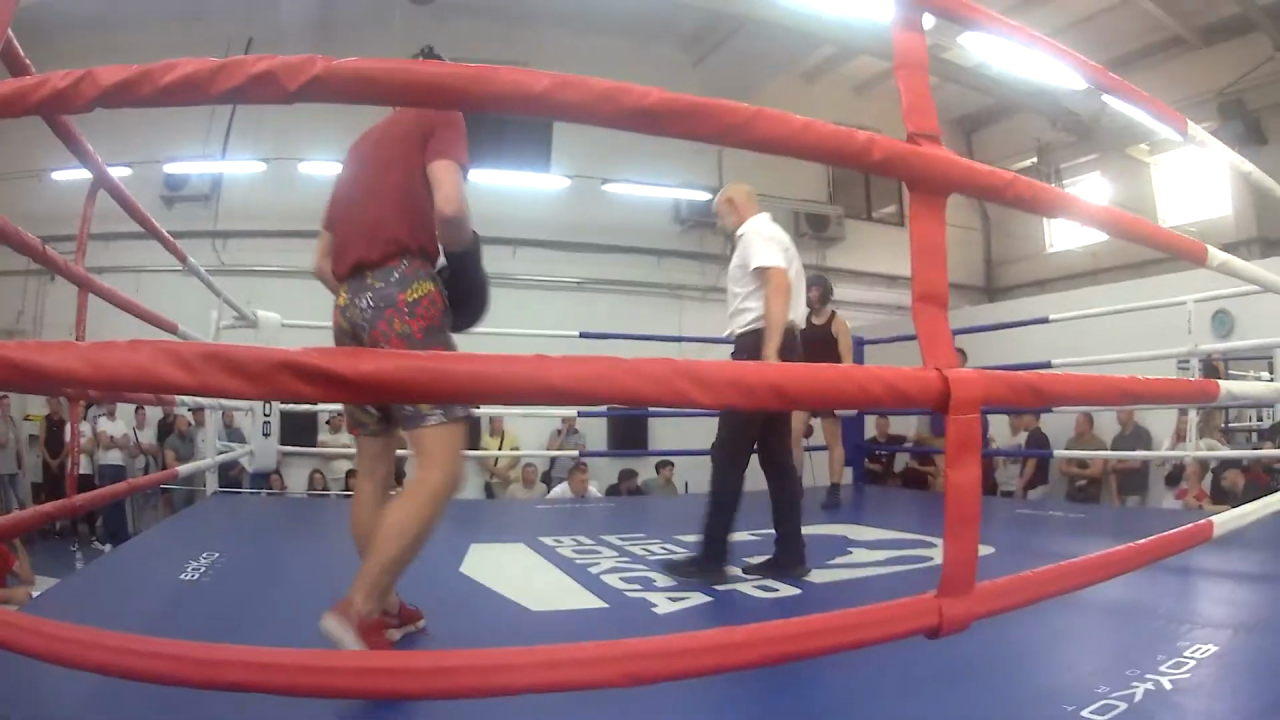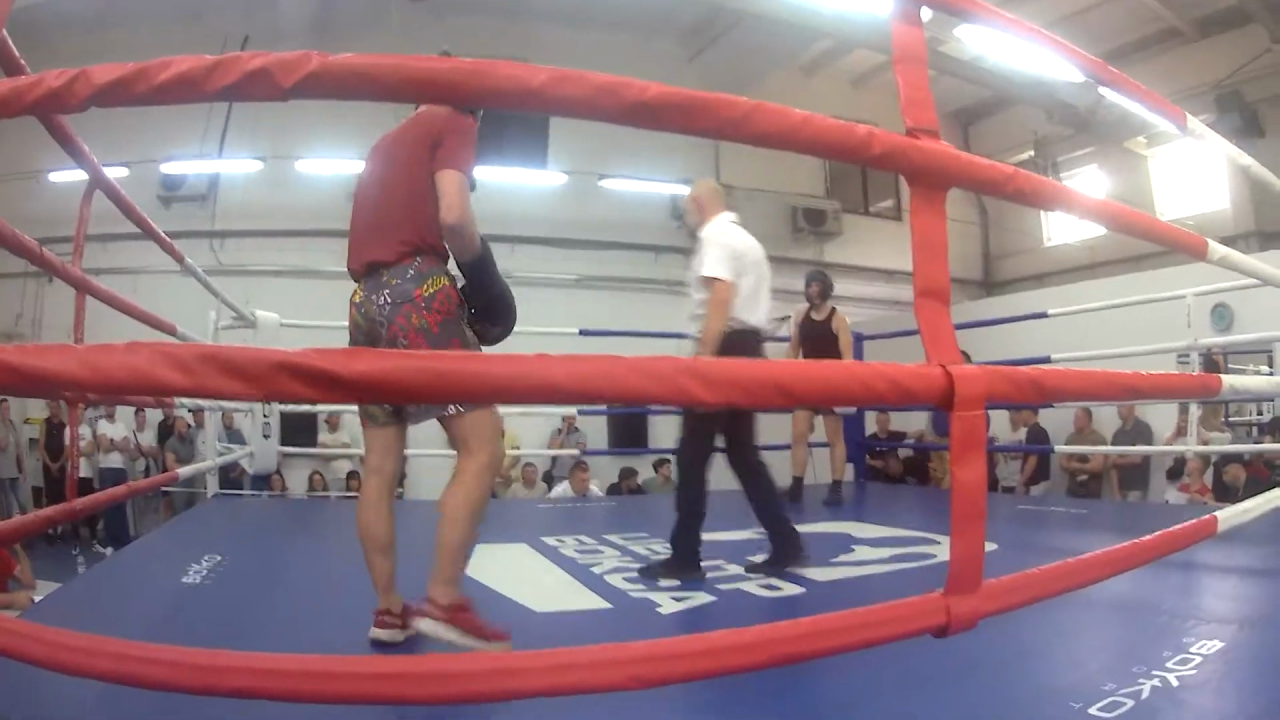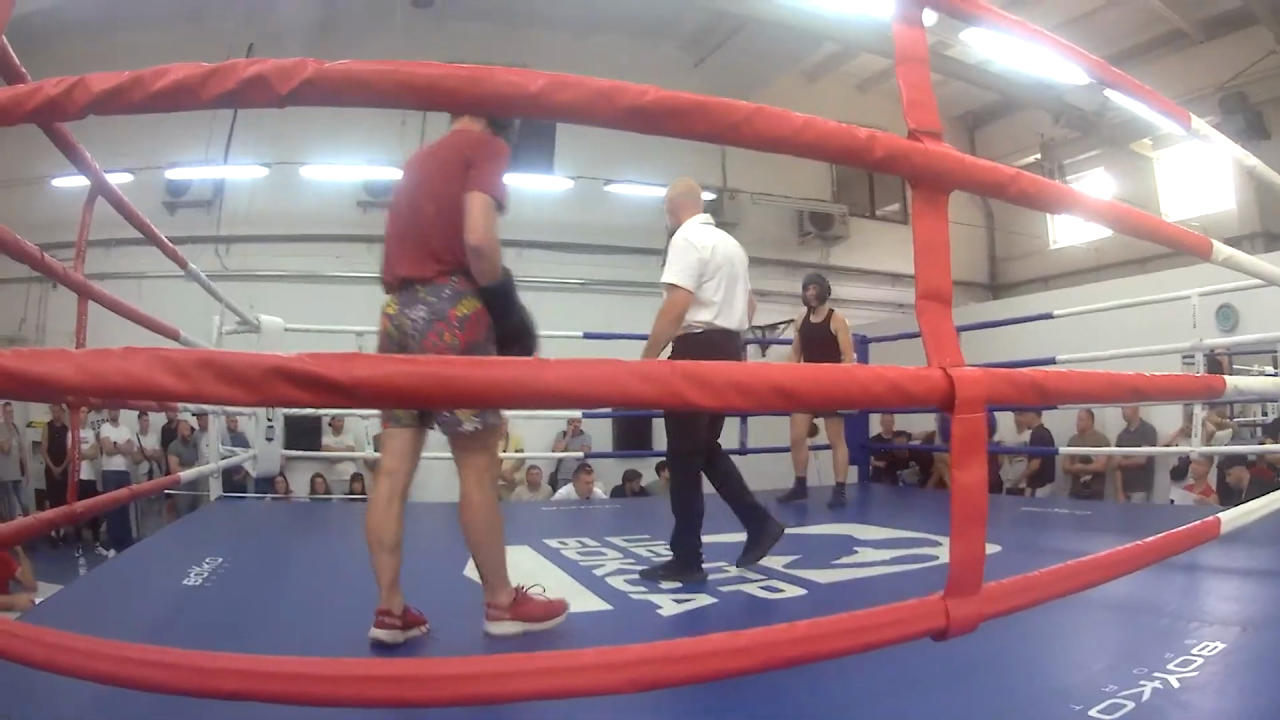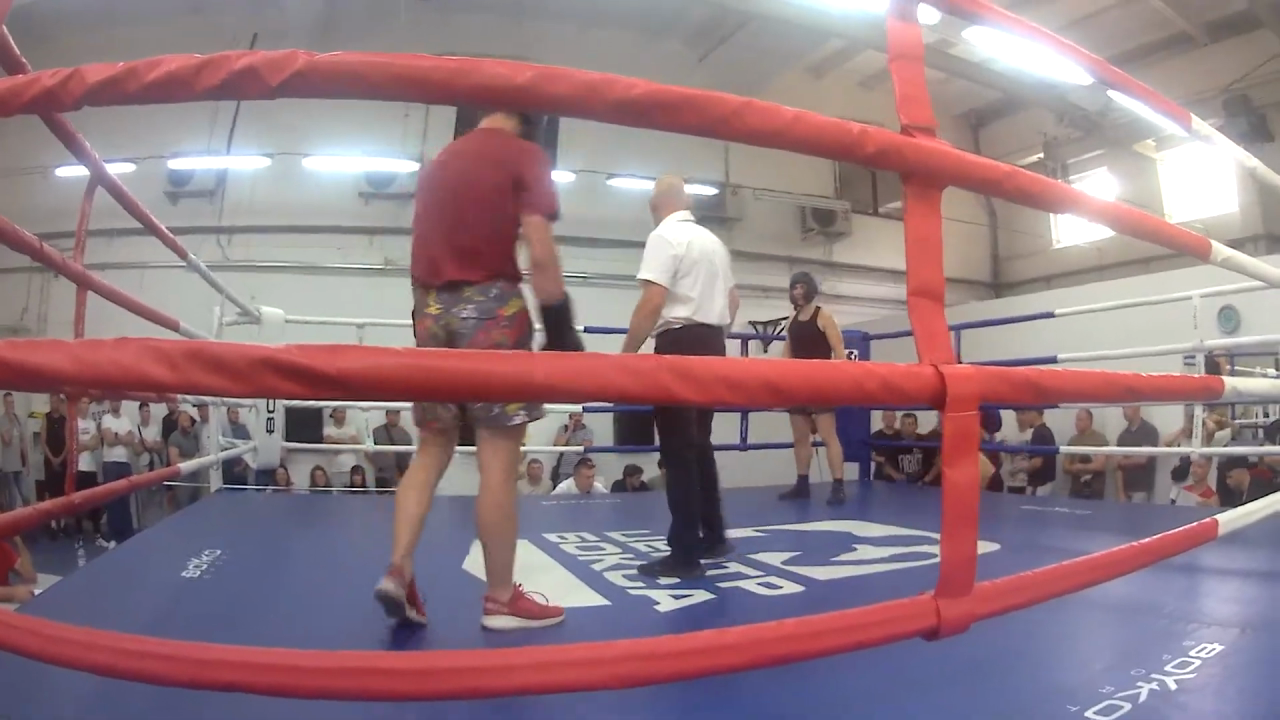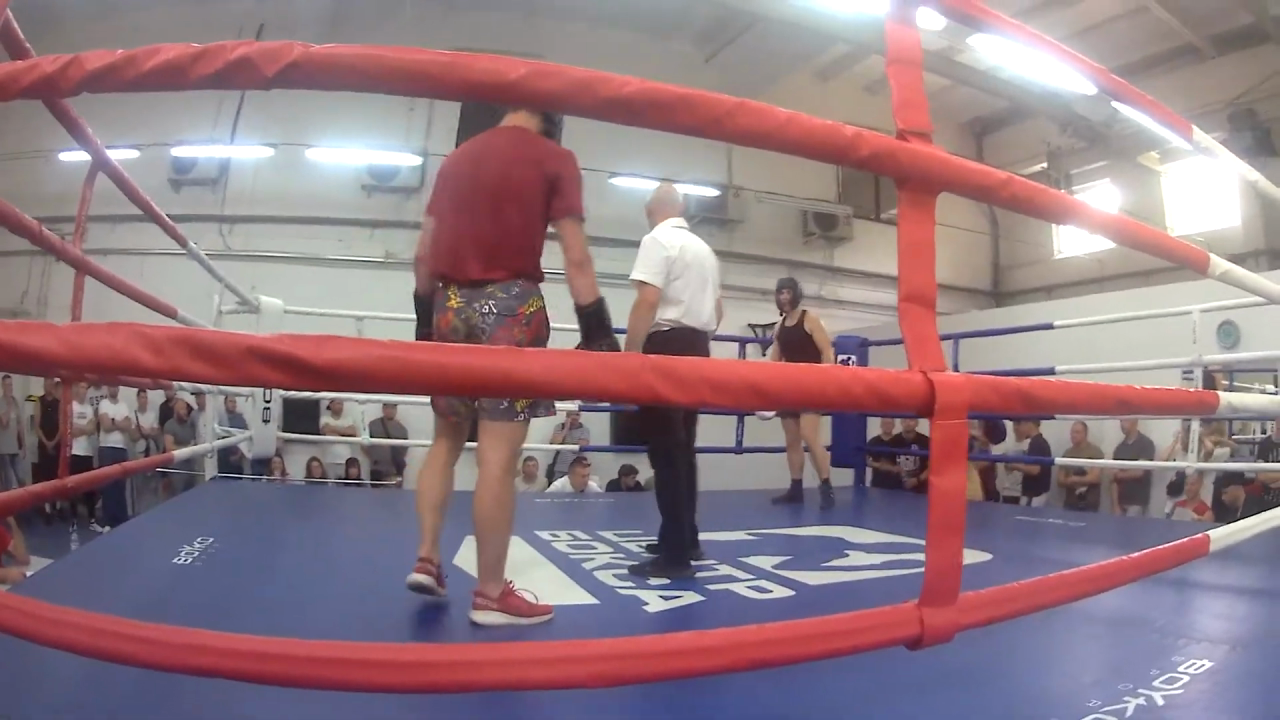
dt=0.2s
person 1, frame 1
left shoulder: (362, 145)
right shoulder: (441, 121)
left elbow: (321, 257)
right elbow: (448, 206)
right wrist: (464, 273)
left hip: (350, 300)
right hip: (406, 293)
left knee: (373, 468)
right knee: (439, 461)
left ankle: (384, 609)
right ankle: (358, 607)
person 1, frame 2
left shoulder: (386, 145)
right shoulder: (455, 124)
right elbow: (453, 215)
right wrist: (481, 277)
left hip: (366, 296)
right hip: (419, 292)
left knee: (381, 466)
right knee: (482, 445)
left ankle: (387, 608)
right ankle: (443, 598)
person 1, frame 3
left shoulder: (415, 163)
right shoulder: (486, 148)
right elbow: (478, 239)
right wrist: (505, 305)
left hip: (397, 311)
right hip: (451, 308)
left knee: (394, 468)
right knee: (478, 468)
left ankle: (390, 609)
right ankle: (502, 601)
person 1, frame 4
left shoulder: (438, 163)
right shoulder: (526, 156)
right elbow: (541, 258)
right wrist: (562, 330)
left hip: (432, 310)
right hip: (493, 309)
left knee: (432, 452)
right knee: (499, 464)
left ankle: (398, 568)
right ankle: (502, 597)
person 1, frame 5
left shoulder: (456, 158)
right shoulder: (554, 158)
left elbow: (424, 253)
right elbow: (576, 259)
left wrist: (426, 316)
right wrist: (598, 331)
left hip: (453, 305)
right hip: (512, 307)
left knee: (446, 440)
right knee: (497, 459)
left ankle: (427, 559)
right ankle: (490, 593)
person 2, frame 1
left shoulder: (758, 234)
right shoulder: (773, 236)
left elbow: (779, 289)
left wrist: (769, 355)
left hip: (761, 348)
right hip: (781, 352)
left knee: (729, 453)
right knee: (777, 456)
left ankle: (711, 558)
right ankle: (790, 555)
person 2, frame 2
left shoulder: (715, 236)
right shoulder: (748, 241)
left elbow: (720, 300)
left wrist: (701, 360)
left hip: (727, 351)
right hip: (750, 349)
left knee: (693, 454)
right knee: (742, 452)
left ankle: (685, 557)
right ankle: (784, 543)
person 2, frame 3
left shoulder: (686, 239)
right shoulder: (731, 243)
left elbow: (676, 305)
right elbow: (748, 304)
left wrist: (647, 359)
left hip: (697, 350)
right hip: (729, 349)
left knee: (684, 456)
right knee: (707, 449)
left ankle: (687, 559)
right ankle: (761, 526)
person 2, frame 4
left shoulder: (664, 237)
right shoulder: (713, 241)
left elbow: (653, 301)
right elbow: (732, 300)
left wrist: (626, 355)
left hip: (679, 345)
right hip: (713, 344)
left knee: (678, 451)
right knee: (698, 445)
left ankle: (685, 554)
right ankle: (712, 534)
person 2, frame 5
left shoulder: (656, 241)
right shoulder: (704, 248)
left elbow: (647, 302)
right elbow: (717, 309)
left wrist: (628, 357)
left hip: (667, 347)
right hip: (697, 348)
left knee: (666, 452)
right knee: (682, 448)
left ankle: (675, 553)
right ankle: (684, 538)
person 3, frame 1
left shoulder: (838, 322)
right shoulder: (801, 320)
left elbow: (847, 359)
left knee: (833, 440)
right knee: (793, 435)
left ankle: (834, 491)
person 3, frame 2
left shoulder: (838, 318)
right shoulder: (801, 315)
left elbow: (847, 356)
right elbow: (793, 349)
left knee: (834, 438)
right knee: (798, 435)
left ankle: (836, 489)
right ankle: (796, 487)
person 3, frame 3
left shoulder: (837, 320)
right shoulder: (801, 320)
left elbow: (848, 356)
right elbow: (796, 353)
left knee: (836, 439)
right knee: (797, 437)
left ankle: (840, 491)
right ankle: (800, 486)
person 3, frame 4
left shoulder: (824, 316)
right shoulder: (792, 320)
left elbow: (839, 351)
right elbow: (788, 354)
left knee: (828, 435)
right knee: (799, 438)
left ankle: (838, 486)
right ankle: (802, 484)
person 3, frame 5
left shoulder: (810, 319)
right shoulder: (779, 327)
left elbow: (827, 352)
right elbow: (775, 360)
left knee: (810, 437)
right knee: (792, 442)
left ankle: (826, 488)
right ankle: (796, 489)
